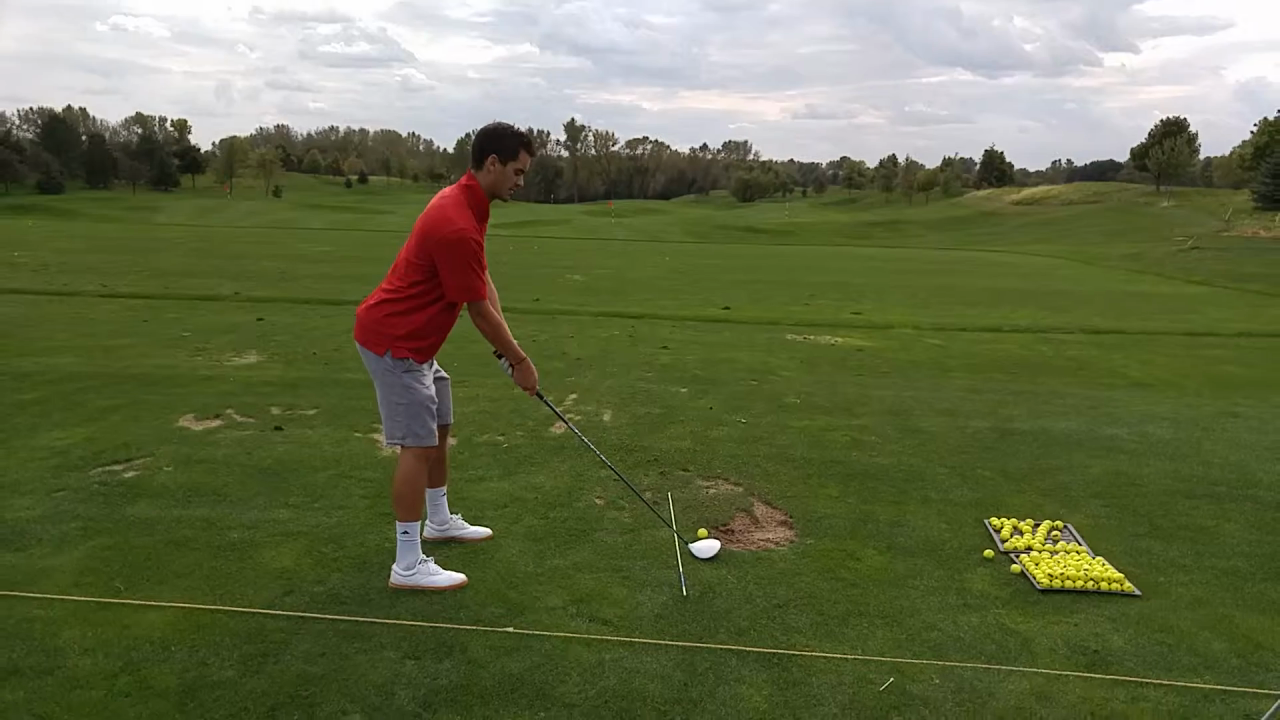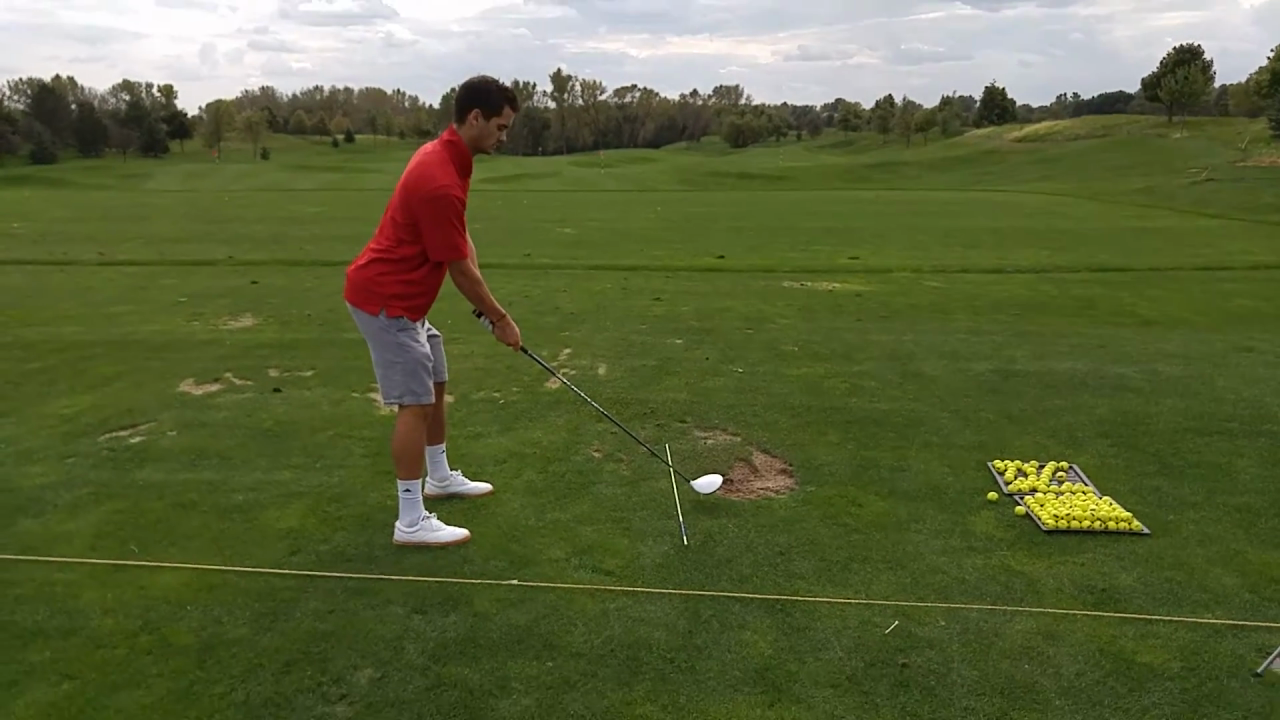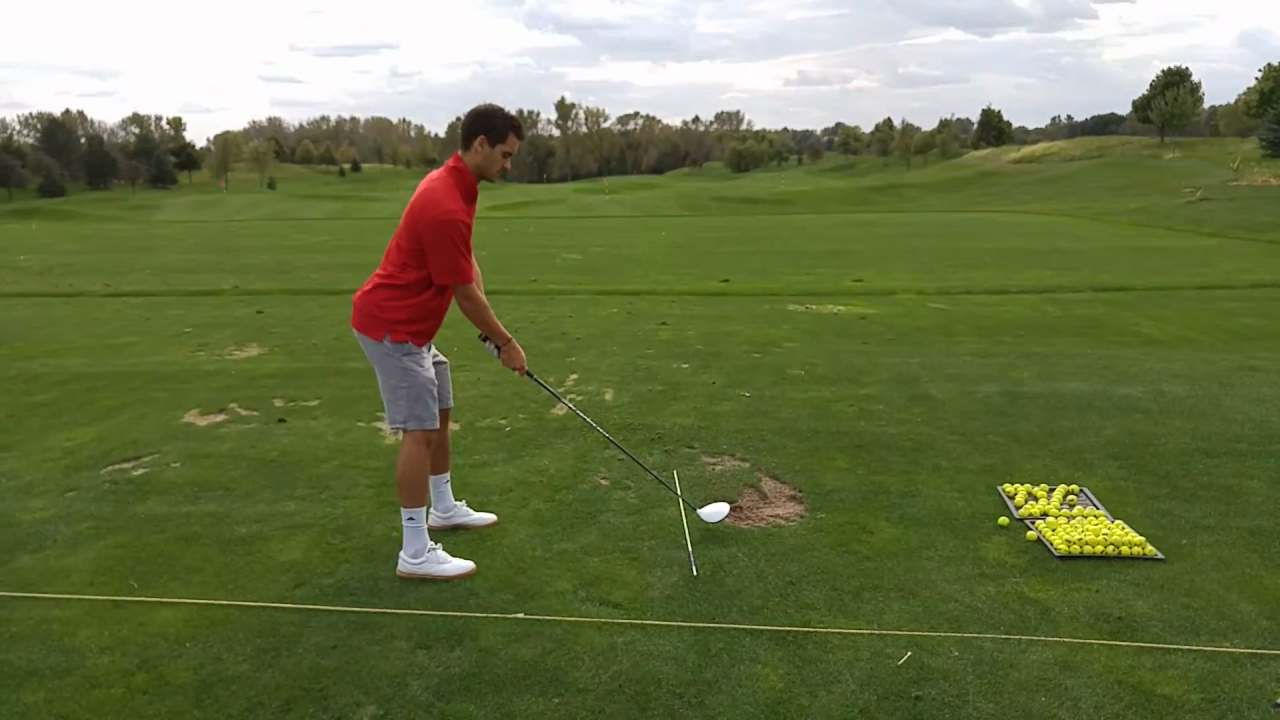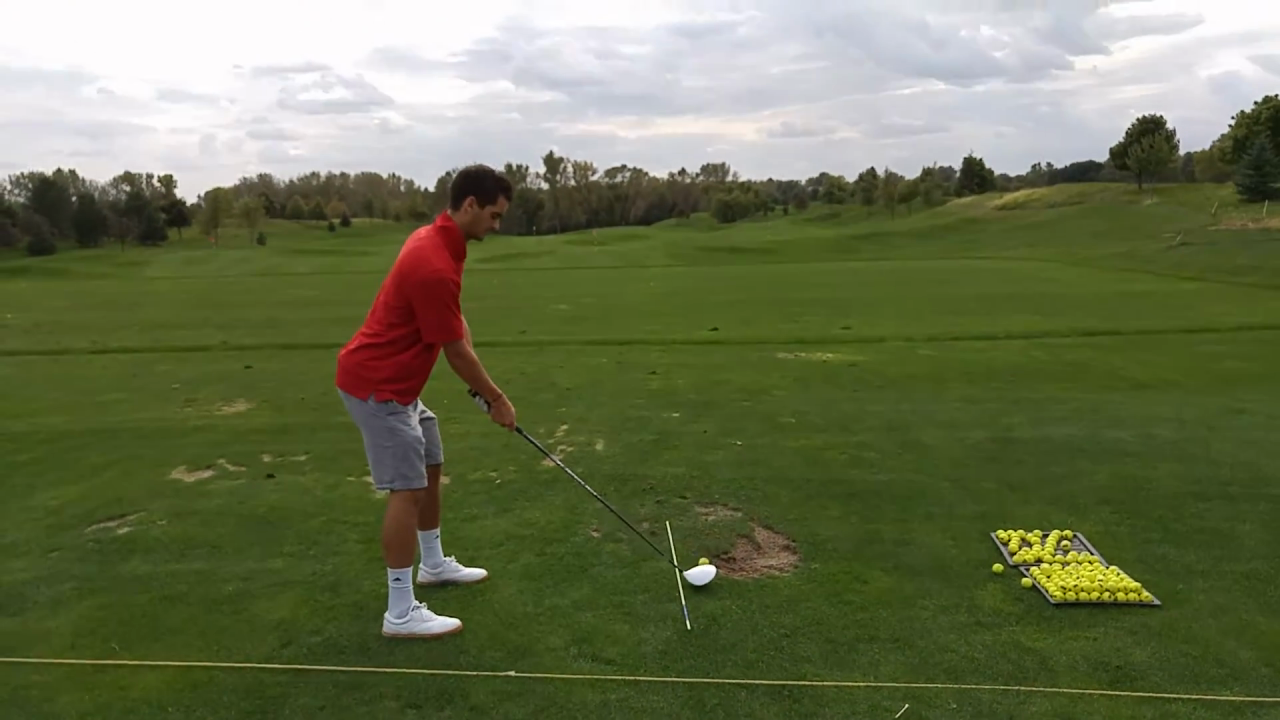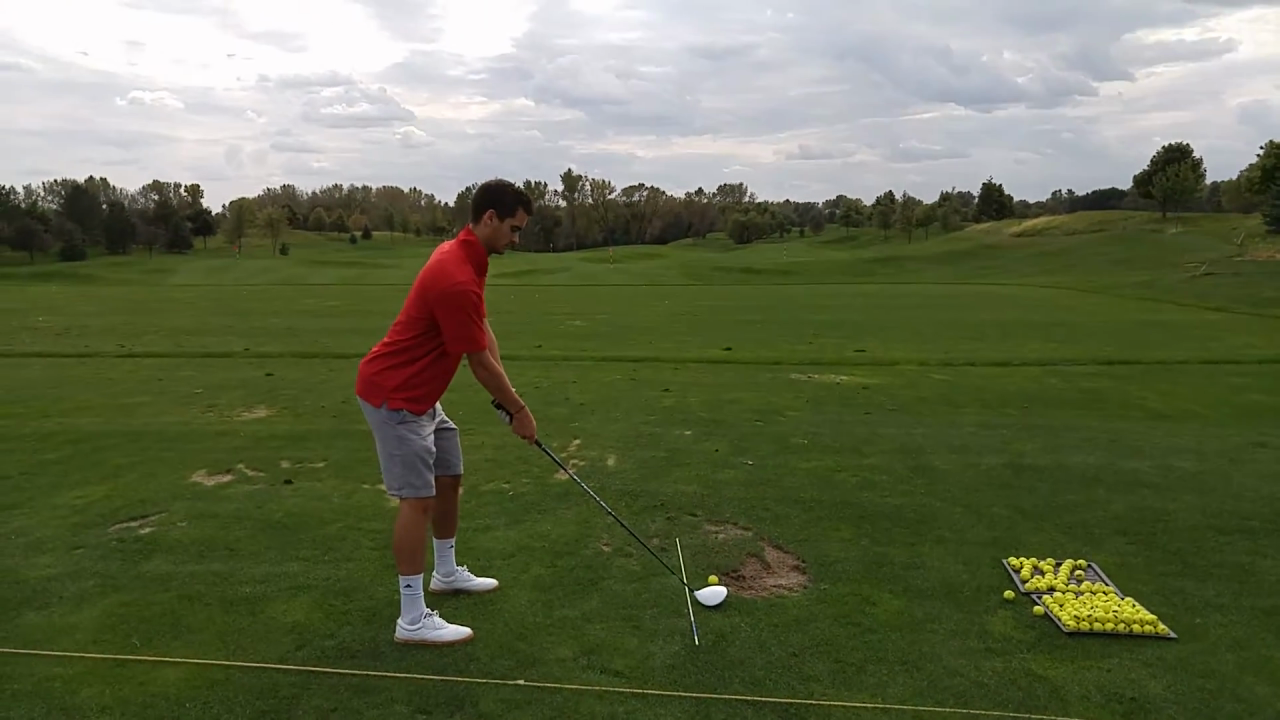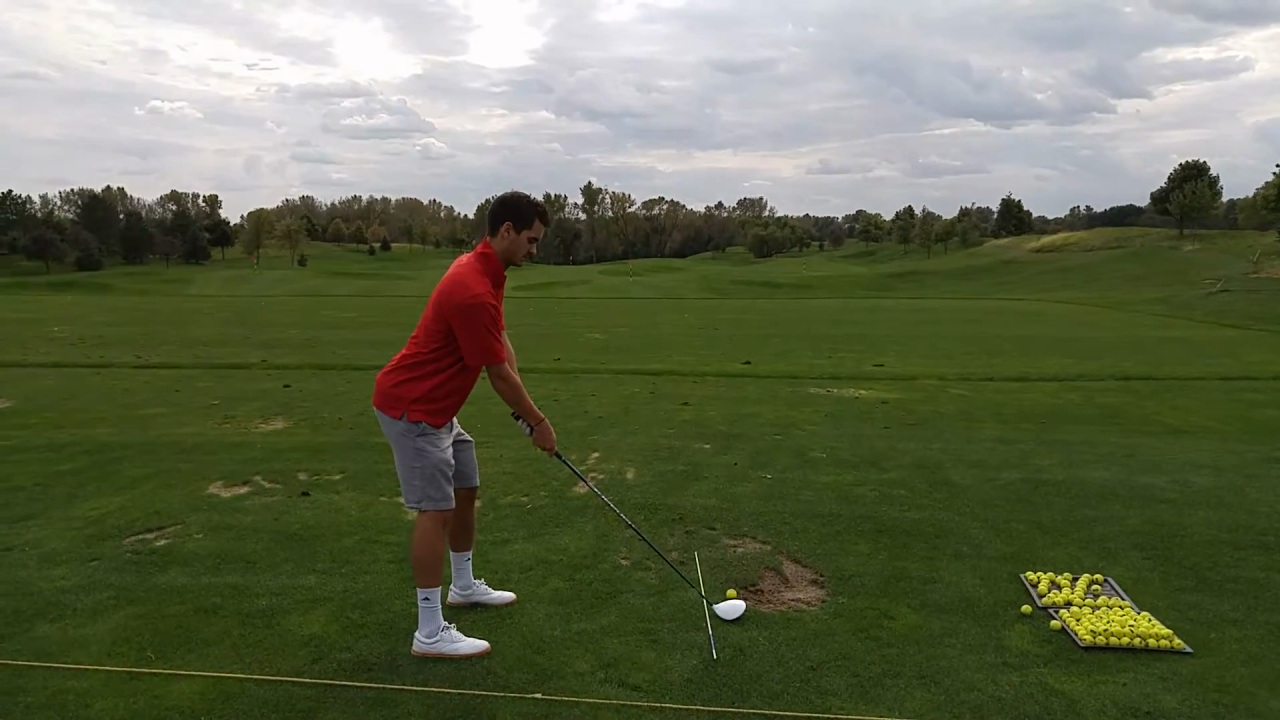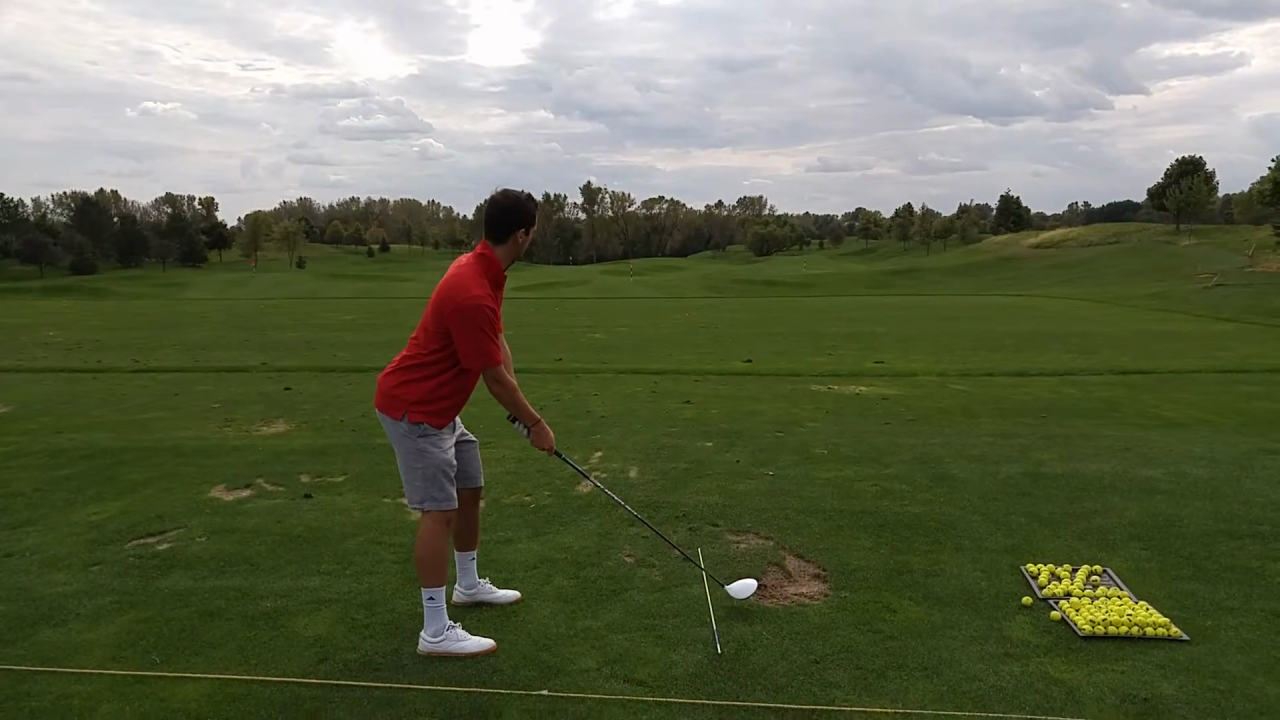
dt=0.7s
person 1, frame 1
left shoulder: (464, 201)
right shoulder: (457, 226)
left elbow: (483, 285)
right elbow: (478, 310)
left wrist: (505, 346)
right wrist: (519, 361)
left hip: (409, 337)
right hip: (392, 341)
left knee: (438, 429)
right knee: (417, 444)
left ankle: (439, 521)
right ankle: (408, 565)
person 1, frame 2
left shoulder: (444, 155)
right shoulder: (440, 182)
left elbow: (462, 241)
right elbow: (459, 268)
left wrist: (486, 302)
right wrist: (499, 318)
left hip: (400, 295)
right hip: (385, 300)
left knee: (434, 388)
right knee: (415, 403)
left ankle: (440, 477)
right ankle: (411, 521)
person 1, frame 3
left shoulder: (451, 182)
right shoulder: (446, 207)
left elbow: (468, 265)
right elbow: (464, 292)
left wrist: (493, 329)
right wrist: (506, 342)
left hip: (408, 321)
right hip: (391, 325)
left knee: (439, 415)
right knee: (419, 430)
left ankle: (443, 507)
right ankle: (416, 551)
person 1, frame 4
left shoulder: (437, 238)
right shoulder: (434, 266)
left elbow: (456, 324)
right elbow: (456, 351)
left wrist: (482, 385)
right wrist: (496, 399)
left hip: (393, 380)
right hip: (376, 385)
left knee: (429, 470)
right knee: (407, 489)
left ankle: (433, 563)
right ankle: (401, 613)
person 1, frame 5
left shoulder: (465, 255)
right shoulder: (456, 279)
left elbow: (483, 330)
right elbow: (479, 362)
left wrist: (506, 392)
right wrist: (518, 410)
left hip: (419, 392)
right hip: (394, 396)
left knee: (448, 479)
right knee: (416, 498)
left ankle: (447, 572)
right ankle: (413, 619)
person 1, frame 6
left shoulder: (485, 269)
right shoulder: (473, 291)
left elbow: (501, 343)
right elbow: (499, 374)
left wrist: (524, 407)
right wrist: (538, 422)
left hip: (434, 404)
right hip: (411, 408)
left knee: (464, 492)
right knee: (435, 510)
left ankle: (464, 585)
right ankle: (430, 633)
person 1, frame 7
left shoulder: (484, 270)
right shoulder: (472, 294)
left elbow: (498, 344)
right elbow: (495, 377)
left wrist: (521, 408)
right wrist: (535, 424)
left hip: (437, 405)
right hip: (413, 409)
left knee: (469, 491)
right knee: (439, 511)
left ankle: (469, 585)
right ankle: (435, 632)
